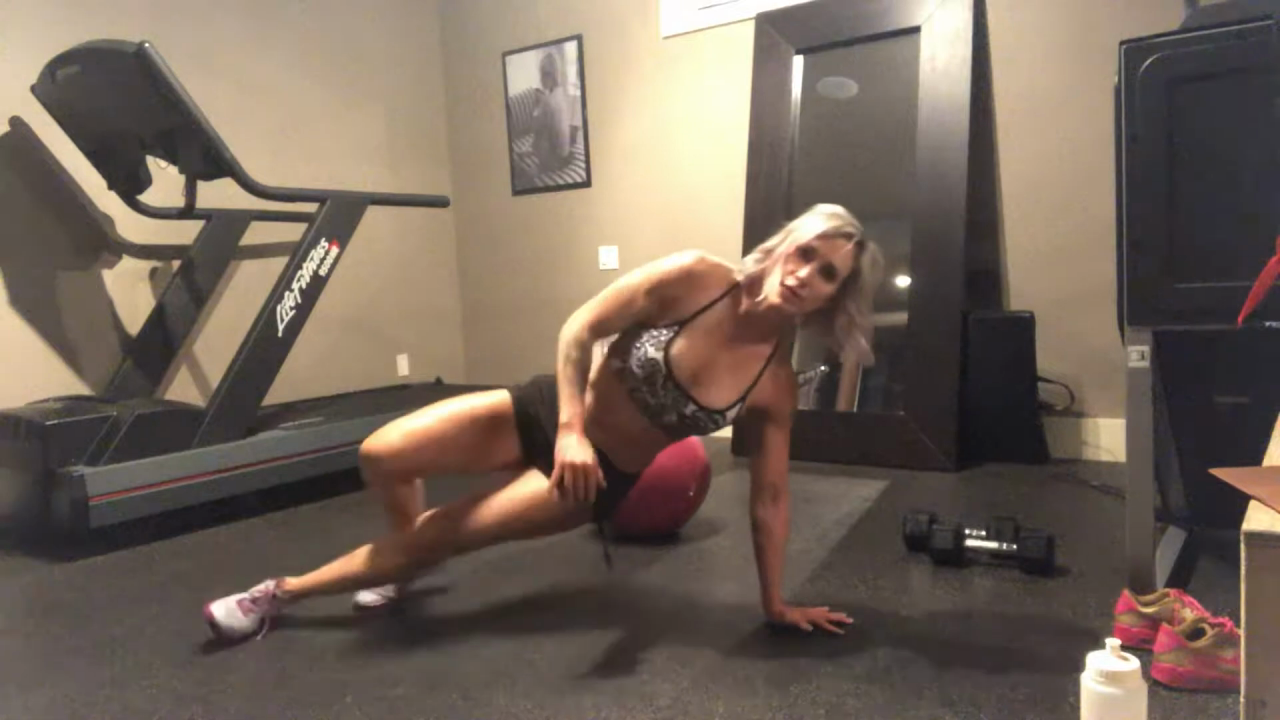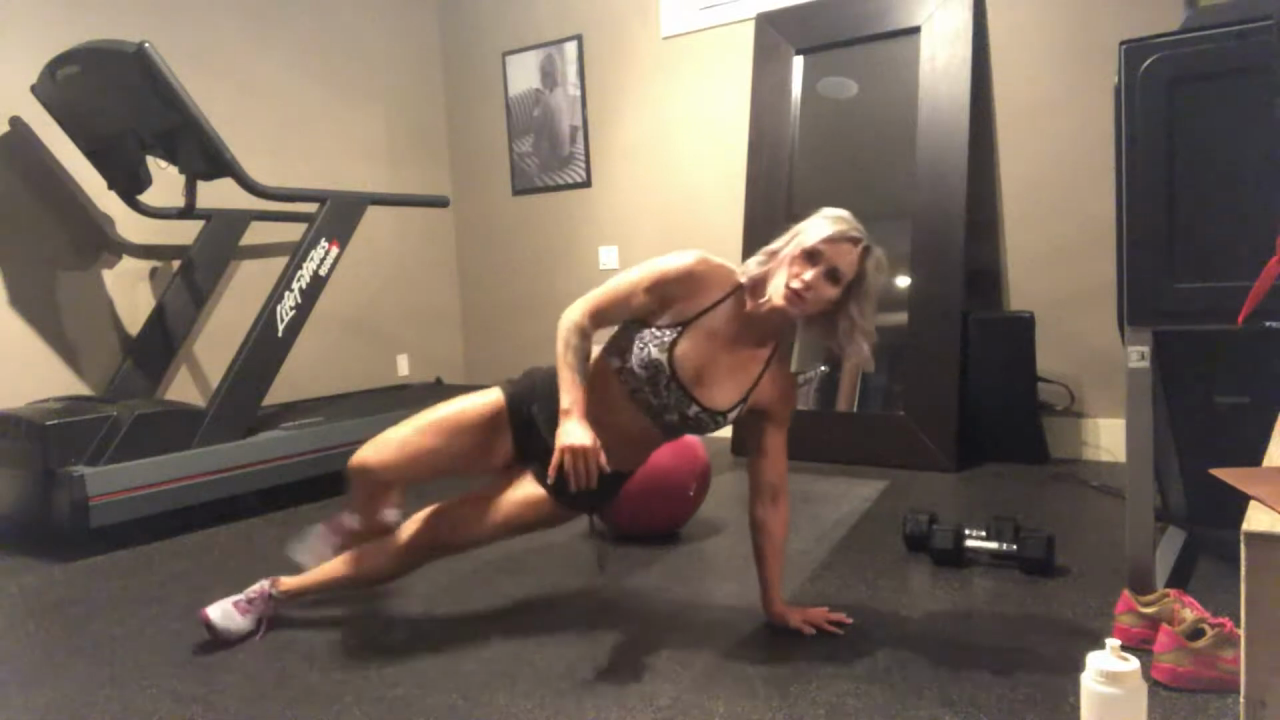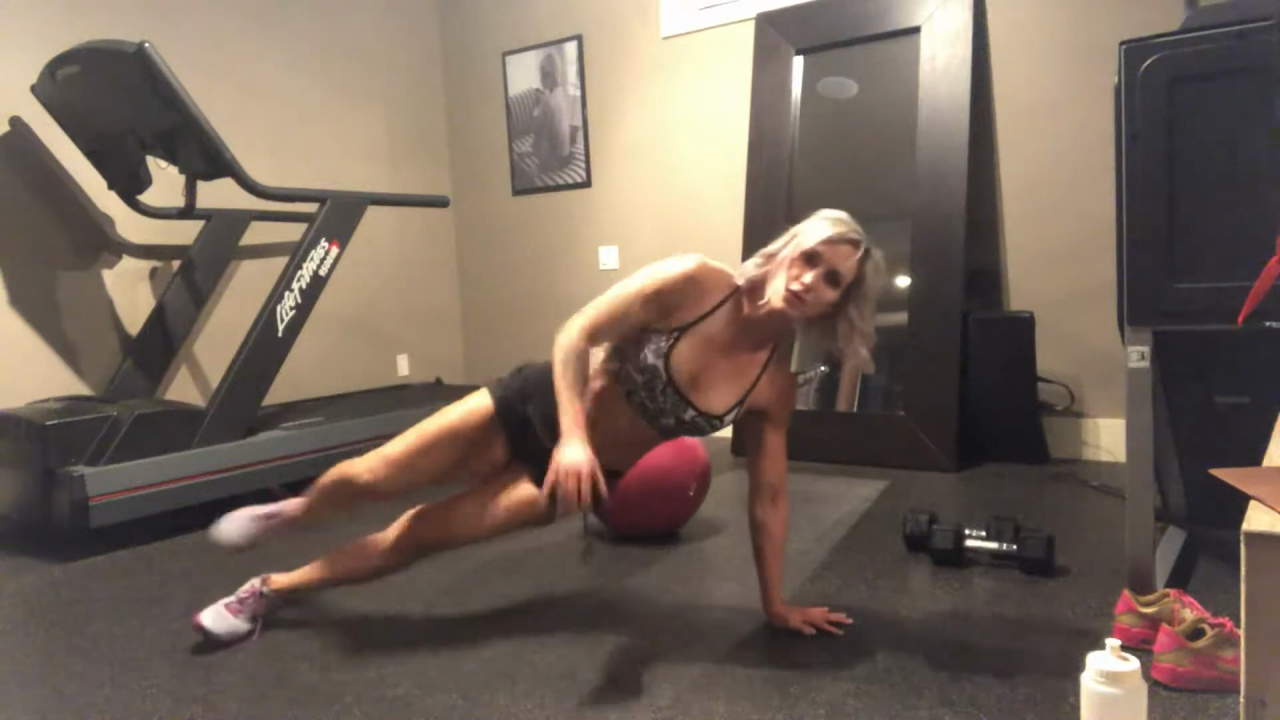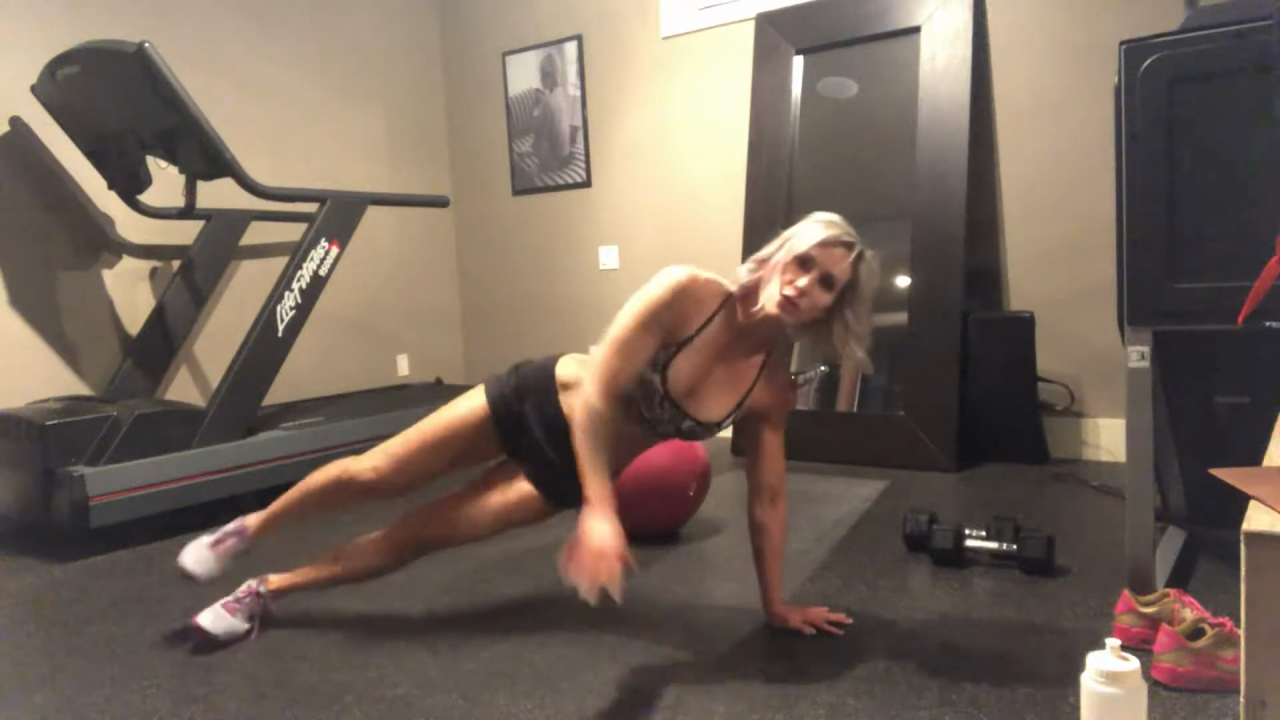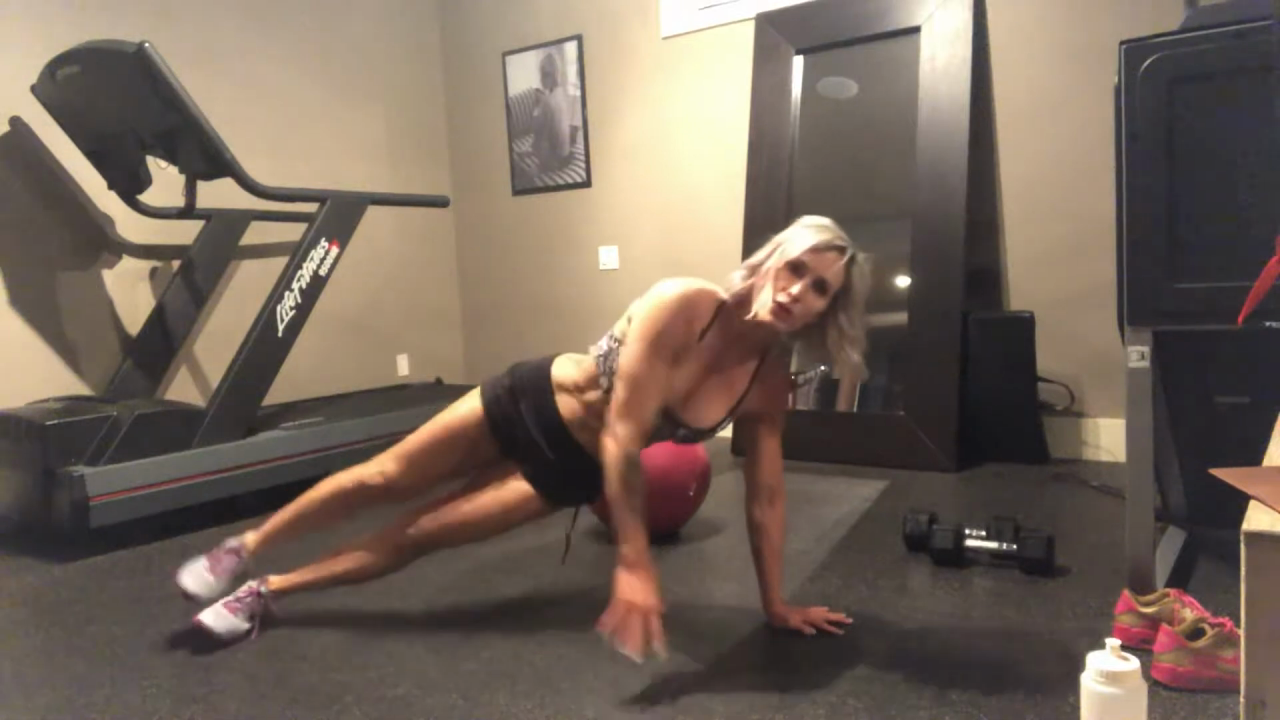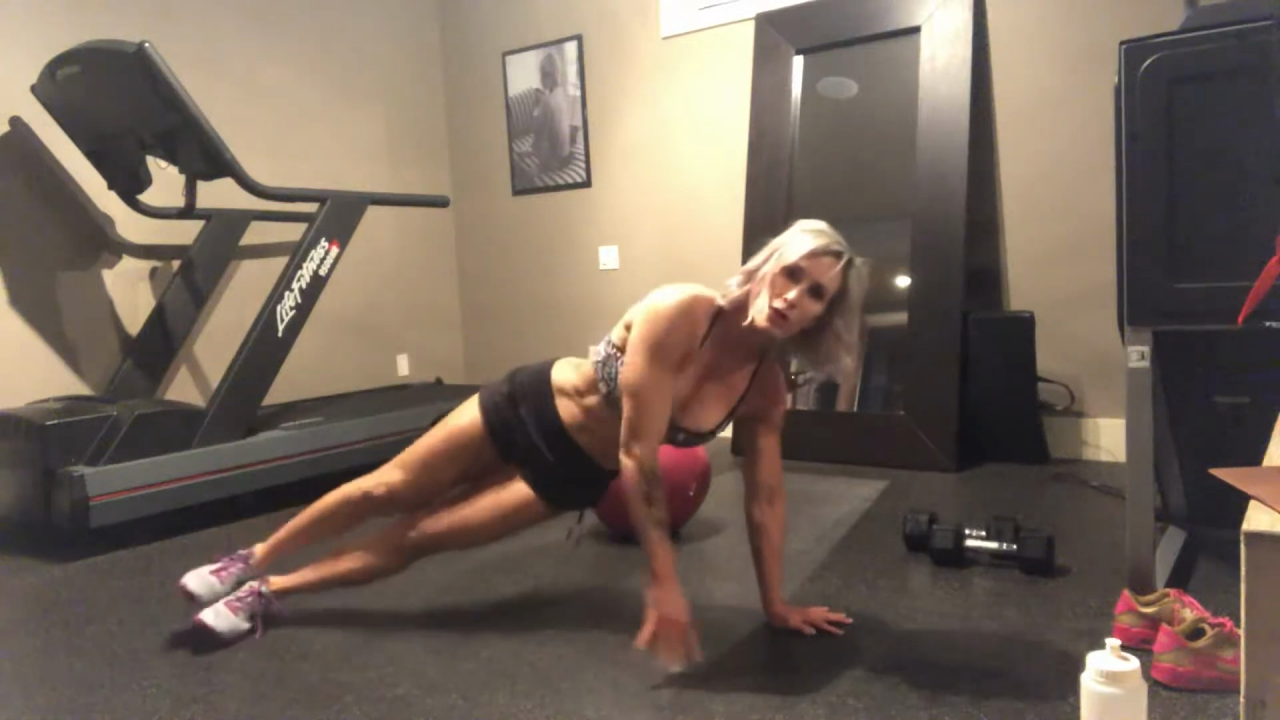
dt=0.1s
person 1, frame 1
left shoulder: (775, 386)
right shoulder: (696, 276)
left elbow: (770, 498)
right elbow: (578, 329)
left wrist: (775, 602)
right wrist: (572, 426)
left hip: (596, 479)
right hip: (552, 410)
left knee: (434, 535)
right knee: (382, 454)
left ankle: (282, 590)
right ankle: (401, 561)
person 1, frame 2
left shoulder: (775, 385)
right shoulder: (698, 277)
left elbow: (768, 498)
right elbow: (576, 318)
left wrist: (775, 603)
right wrist: (572, 414)
left hip: (584, 473)
right hip: (545, 403)
left knee: (430, 535)
right knee: (373, 466)
left ankle: (278, 590)
right ankle: (365, 526)
person 1, frame 3
left shoulder: (775, 385)
right shoulder: (696, 282)
left elbow: (768, 498)
right elbow: (576, 335)
left wrist: (775, 603)
right wrist: (570, 436)
left hip: (585, 465)
right hip: (541, 401)
left knee: (422, 534)
right knee: (377, 476)
left ankle: (272, 588)
right ankle: (291, 512)
person 1, frame 4
left shoulder: (771, 388)
right shoulder: (688, 293)
left elbow: (766, 497)
right elbow: (599, 390)
left wrist: (776, 605)
right wrist: (600, 513)
left hip: (569, 474)
right hip: (538, 400)
left knee: (415, 533)
right knee: (374, 475)
left ankle: (268, 589)
right ankle: (252, 528)
person 1, frame 5
left shoulder: (769, 391)
right shoulder: (683, 304)
left elbow: (765, 500)
right elbow: (624, 442)
left wrist: (776, 604)
right wrist: (633, 567)
left hip: (571, 470)
right hip: (532, 402)
left knee: (418, 534)
right knee: (382, 479)
left ankle: (265, 591)
right ankle: (248, 547)
person 1, frame 6
left shoulder: (766, 392)
right shoulder: (681, 311)
left elbow: (764, 500)
right elbow: (638, 457)
left wrist: (776, 604)
right wrist: (664, 581)
left hip: (575, 473)
right hip: (533, 407)
left knee: (418, 536)
right knee: (388, 490)
left ankle: (267, 592)
right ankle: (256, 557)
